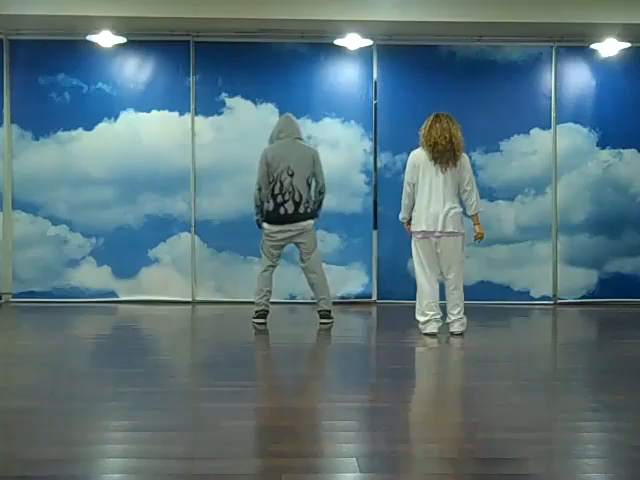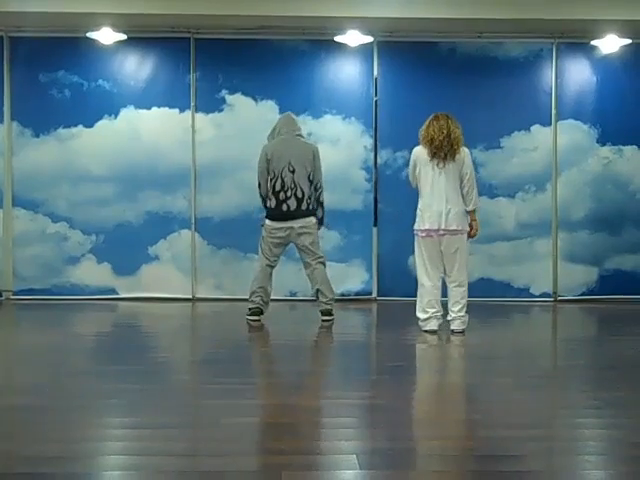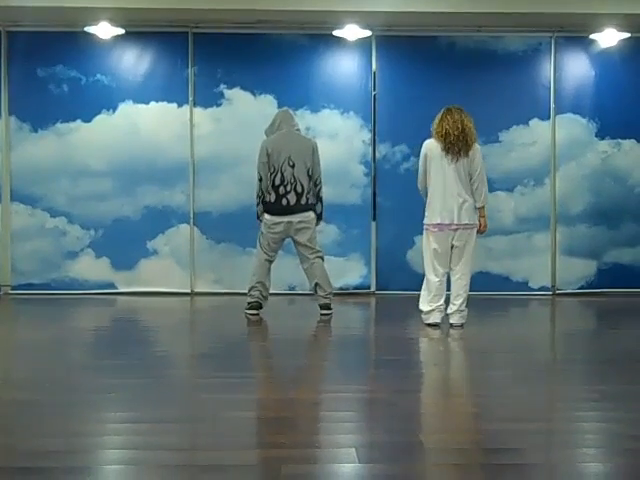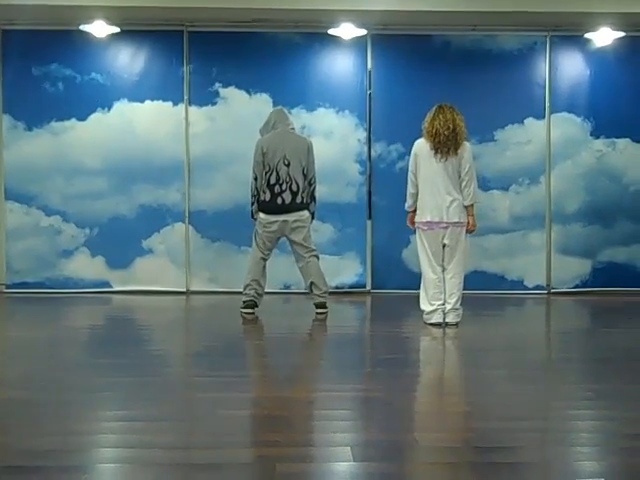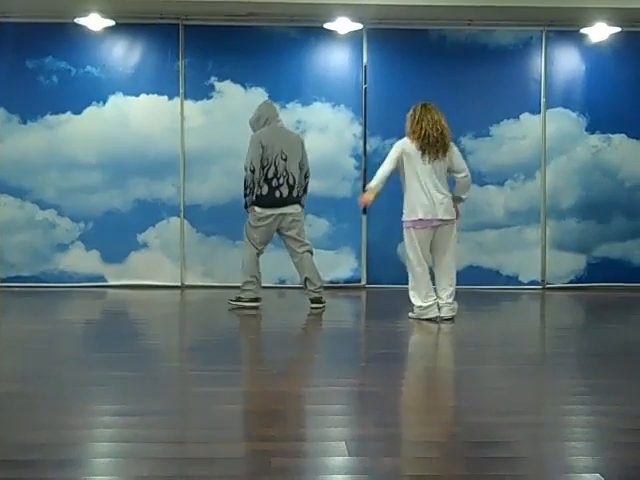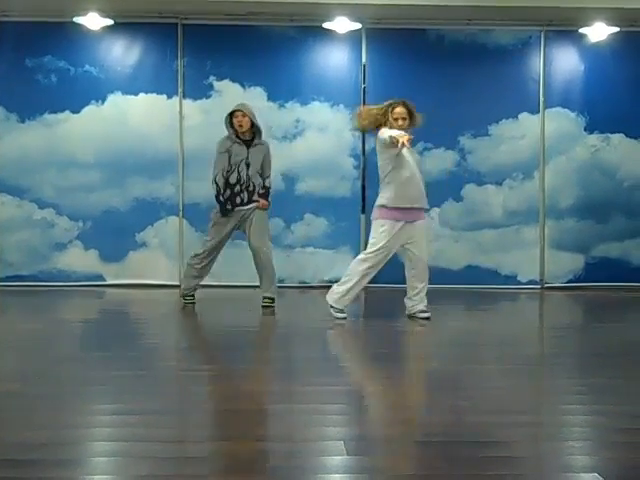
dt=0.5s
person 1, frame 1
left shoulder: (416, 157)
right shoulder: (460, 158)
left elbow: (408, 191)
right elbow: (468, 191)
left wrist: (406, 218)
right wrist: (477, 223)
left hip: (423, 224)
right hip: (450, 224)
left knee: (426, 276)
right knee: (453, 276)
left ankle: (430, 323)
right ankle: (456, 323)
person 1, frame 2
left shoulder: (418, 153)
right shoulder: (462, 153)
right elbow: (469, 188)
right wrist: (473, 218)
left hip: (427, 221)
right hip: (454, 221)
left knee: (429, 274)
right knee: (457, 275)
left ankle: (430, 320)
right ankle: (457, 321)
person 1, frame 3
left shoulder: (429, 146)
right shoulder: (473, 149)
left elbow: (422, 182)
right elbow: (479, 184)
right wrist: (482, 214)
left hip: (436, 216)
right hip: (464, 216)
left knee: (435, 269)
right knee: (460, 268)
left ankle: (432, 313)
right ankle: (457, 315)
person 1, frame 4
left shoulder: (419, 146)
right shoulder: (463, 148)
left elbow: (413, 182)
right elbow: (468, 182)
left wrist: (411, 210)
right wrist: (471, 213)
left hip: (427, 215)
right hip: (455, 215)
left knee: (431, 267)
right knee: (453, 267)
left ankle: (434, 313)
right ankle: (452, 314)
person 1, frame 5
left shoulder: (405, 145)
right shoulder: (447, 146)
left elbow: (386, 167)
right elbow: (464, 175)
left wrist: (371, 190)
right wrist: (456, 199)
left hip: (418, 214)
right hip: (444, 212)
left knee: (418, 263)
right knee: (445, 263)
left ankle: (427, 307)
right ankle: (447, 307)
person 1, frame 6
left shoulder: (406, 144)
right shoulder: (385, 137)
right elbow: (387, 137)
right wrist: (398, 136)
left hip: (415, 211)
right hip: (390, 211)
left knee: (419, 260)
right knee: (371, 257)
left ankle: (416, 305)
right ankle: (337, 299)
person 2, frame 1
left shoulder: (269, 152)
right shoulder: (310, 152)
left elbow: (261, 188)
right elbow: (321, 186)
left wrist: (259, 215)
right wrist: (314, 210)
left hip: (274, 222)
right hip: (303, 221)
left knee: (267, 265)
right knee: (313, 265)
left ankle: (261, 311)
right ankle: (325, 311)
person 2, frame 2
left shoulder: (268, 149)
right shoulder: (311, 149)
left elbow: (262, 185)
right elbow: (318, 185)
right wrist: (319, 216)
left hip: (276, 219)
right hip: (304, 218)
left knee: (266, 263)
right knee: (315, 263)
left ankle: (255, 308)
right ankle: (326, 308)
person 2, frame 3
left shoulder: (268, 144)
right shoulder: (310, 144)
left elbow: (262, 180)
right elbow: (316, 181)
left wrist: (260, 209)
right wrist: (318, 211)
left hip: (274, 214)
right hip: (303, 213)
left knee: (264, 257)
right knee: (313, 257)
left ankle: (254, 302)
right ankle: (325, 302)
person 2, frame 4
left shoulder: (263, 142)
right shoulder: (305, 143)
left elbow: (257, 179)
right elbow: (311, 180)
left wrist: (254, 208)
right wrist: (311, 209)
left hip: (269, 212)
right hip: (298, 212)
left knee: (259, 255)
right knee: (307, 256)
left ankle: (250, 300)
right ankle: (321, 300)
person 2, frame 5
left shoulder: (259, 137)
right shoulder: (295, 138)
left elbow: (252, 170)
right elbow: (305, 172)
left wrist: (249, 198)
right wrist: (299, 199)
left hip: (265, 205)
right hip: (291, 206)
left knee: (252, 249)
right knee: (301, 251)
left ankle: (249, 295)
right ankle: (316, 295)
person 2, frame 6
left shoulder: (262, 146)
right shoulder: (225, 144)
left elbow: (266, 175)
right elbow: (219, 175)
left wrist: (265, 198)
right wrist: (224, 204)
left hip: (254, 206)
right hip: (228, 207)
left knee: (261, 248)
right knee: (210, 247)
left ankle: (269, 293)
right ankle: (188, 288)
